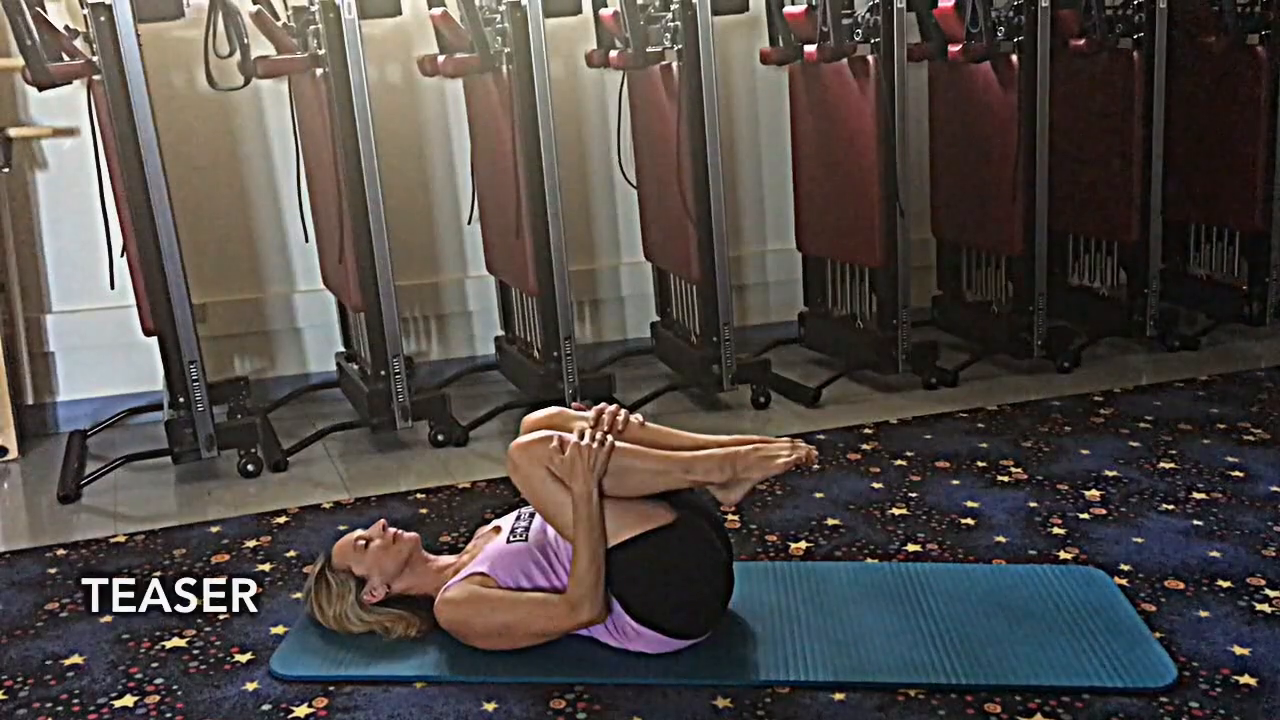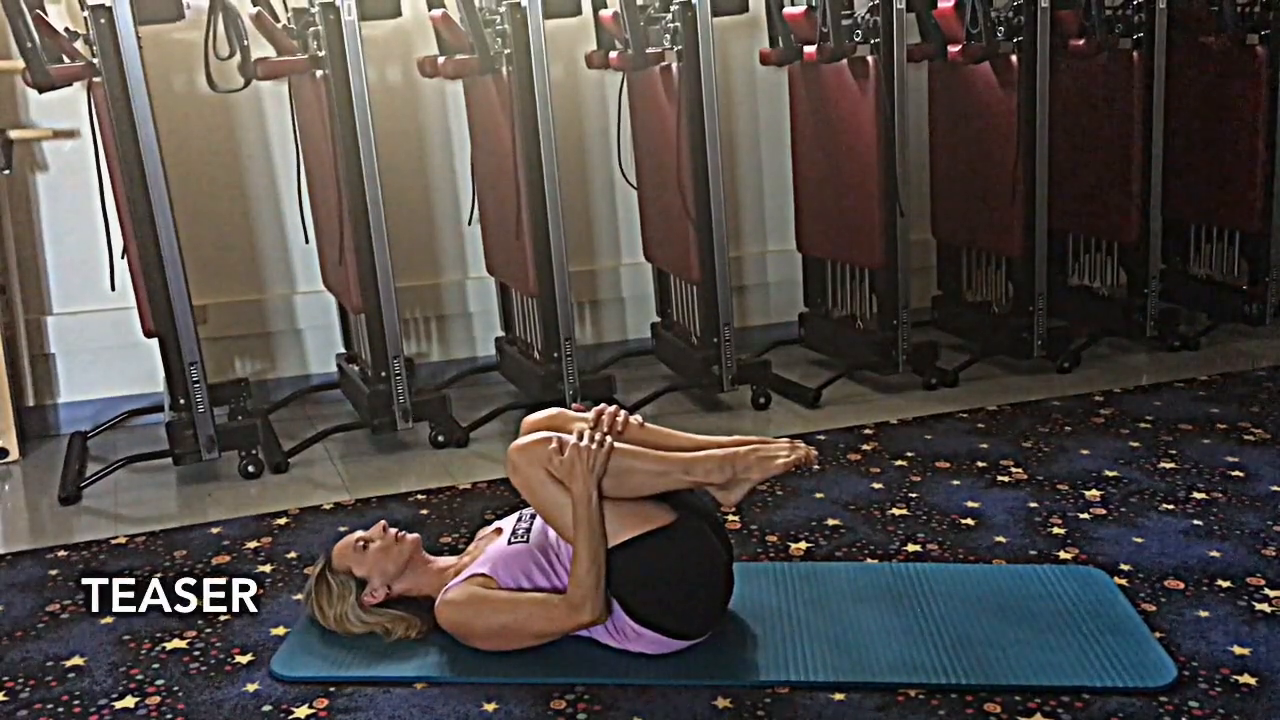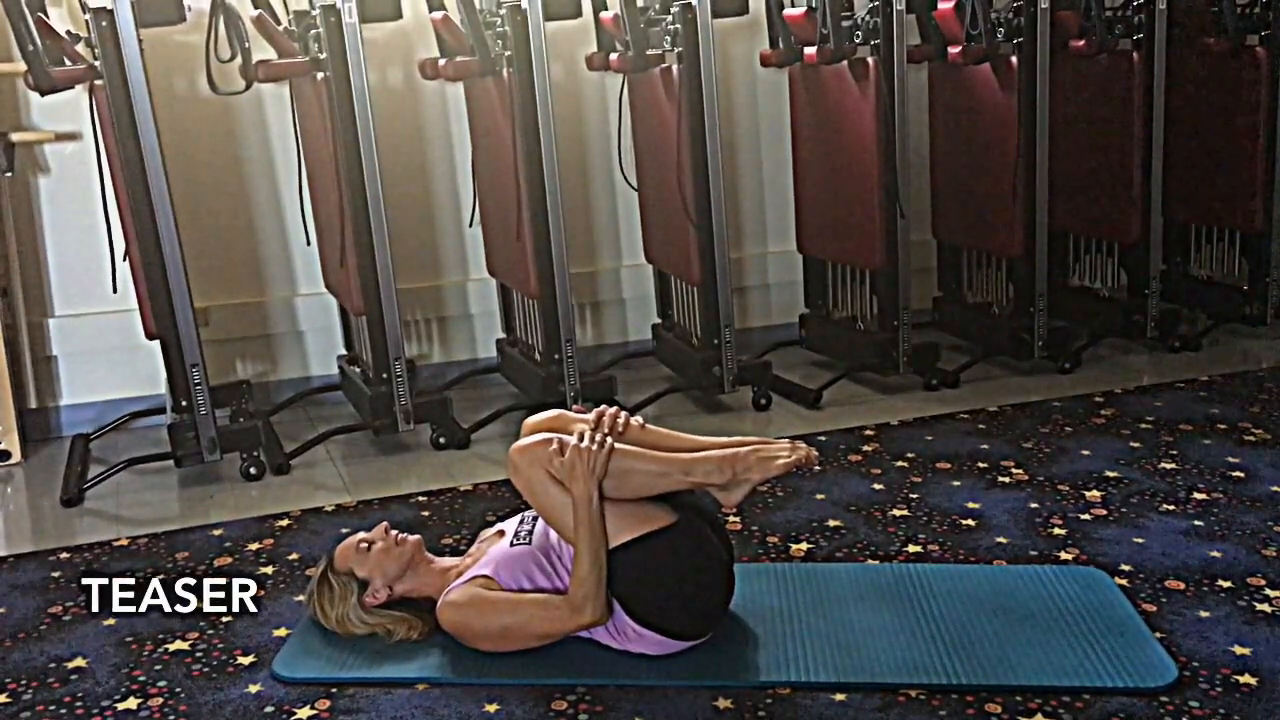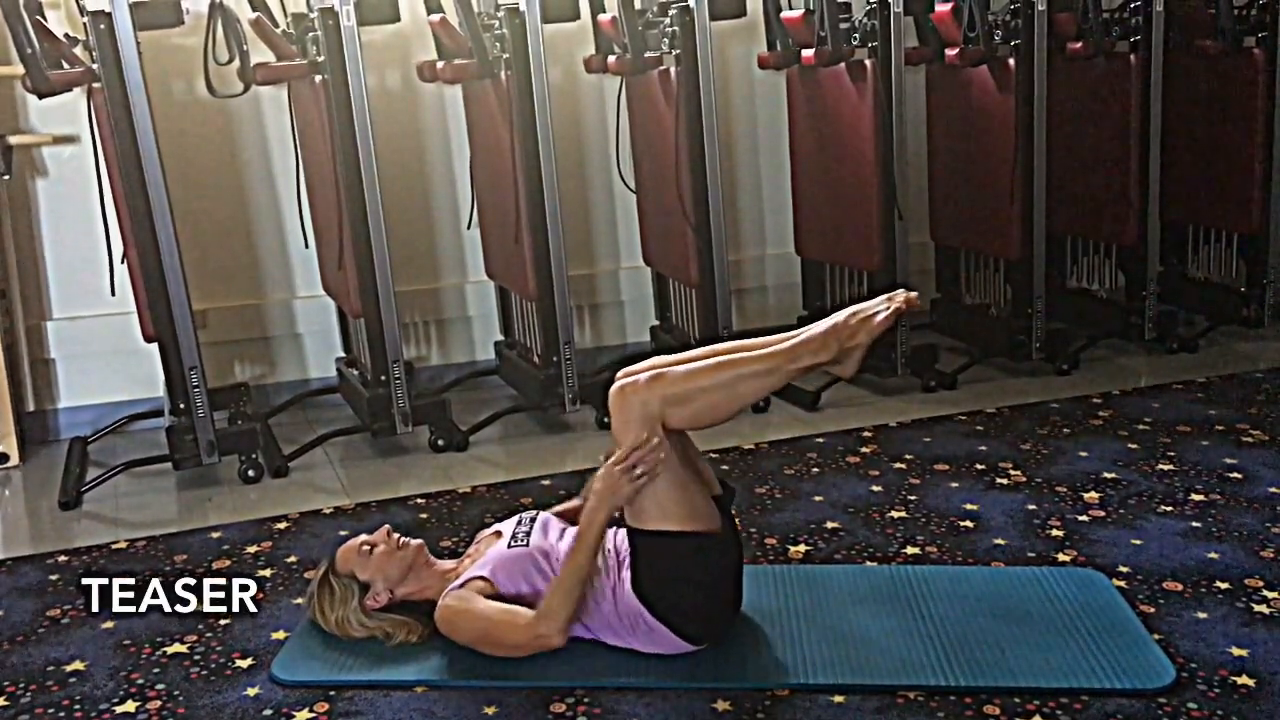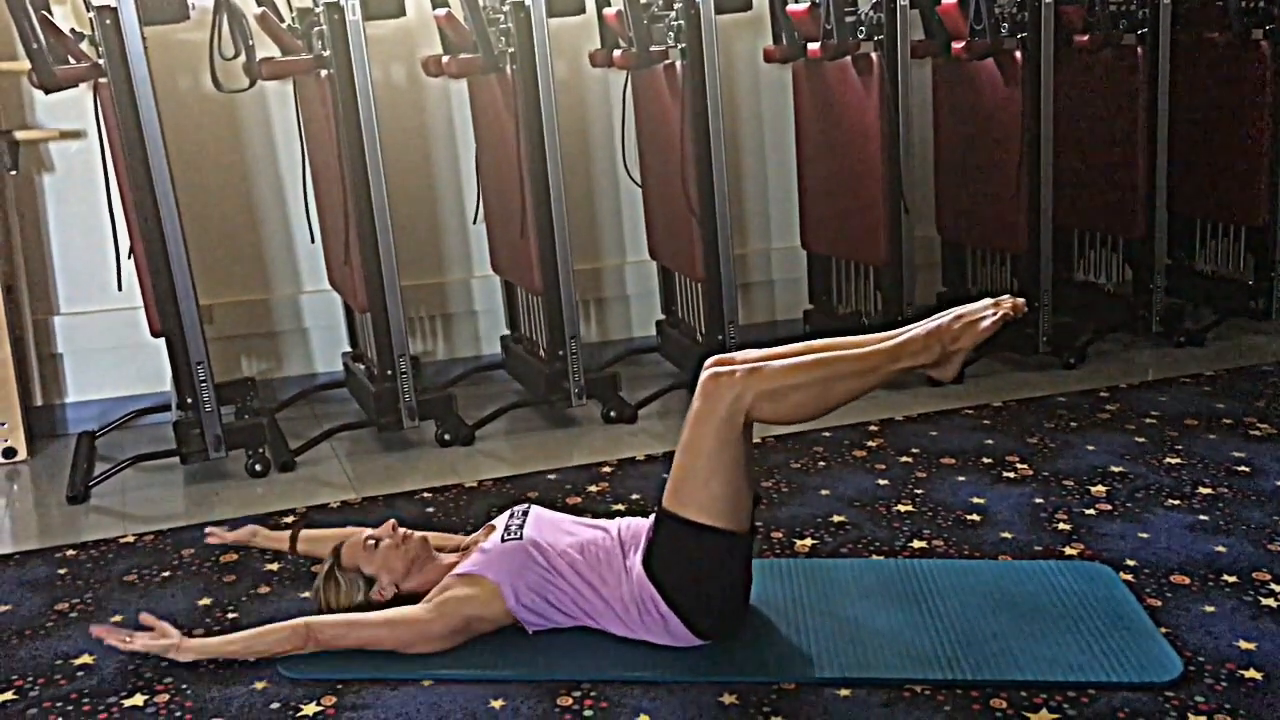
dt=1s
person 1, frame 1
left shoulder: (483, 542)
right shoulder: (456, 607)
left elbow: (591, 522)
right elbow: (584, 609)
left wrist: (602, 433)
right wrist: (584, 488)
left hip: (686, 554)
right hip: (669, 595)
left knee: (546, 424)
right knee: (532, 451)
left ankle: (730, 456)
right ankle: (726, 467)
person 1, frame 2
left shoulder: (484, 543)
right shoulder: (456, 608)
left elbow: (590, 522)
right elbow: (585, 609)
left wrist: (606, 434)
right wrist: (584, 489)
left hip: (686, 551)
right hip: (671, 595)
left knee: (545, 425)
right knee: (532, 453)
left ankle: (736, 451)
right ankle: (727, 470)
person 1, frame 3
left shoulder: (485, 546)
right shoulder: (457, 610)
left elbow: (599, 520)
right elbow: (586, 610)
left wrist: (606, 438)
right wrist: (584, 490)
left hip: (689, 554)
right hip: (673, 597)
left knee: (544, 428)
right knee: (534, 454)
left ankle: (730, 456)
right ankle: (724, 471)
person 1, frame 4
left shoulder: (485, 546)
right shoulder: (458, 612)
left elbow: (564, 515)
right elbow: (553, 625)
left wrist: (604, 489)
right wrist: (600, 508)
left hip: (694, 568)
right hip: (681, 603)
left knee: (640, 391)
right knee: (636, 397)
left ankle: (827, 341)
right ankle: (825, 344)
person 1, frame 5
left shoulder: (473, 549)
right shoulder: (448, 609)
left elbow: (366, 537)
right elbow: (316, 631)
left wrist: (272, 536)
right wrist: (189, 646)
left hip: (680, 565)
right hip: (687, 595)
left knee: (731, 376)
right knee: (726, 384)
left ankle: (919, 347)
right ankle: (917, 348)
